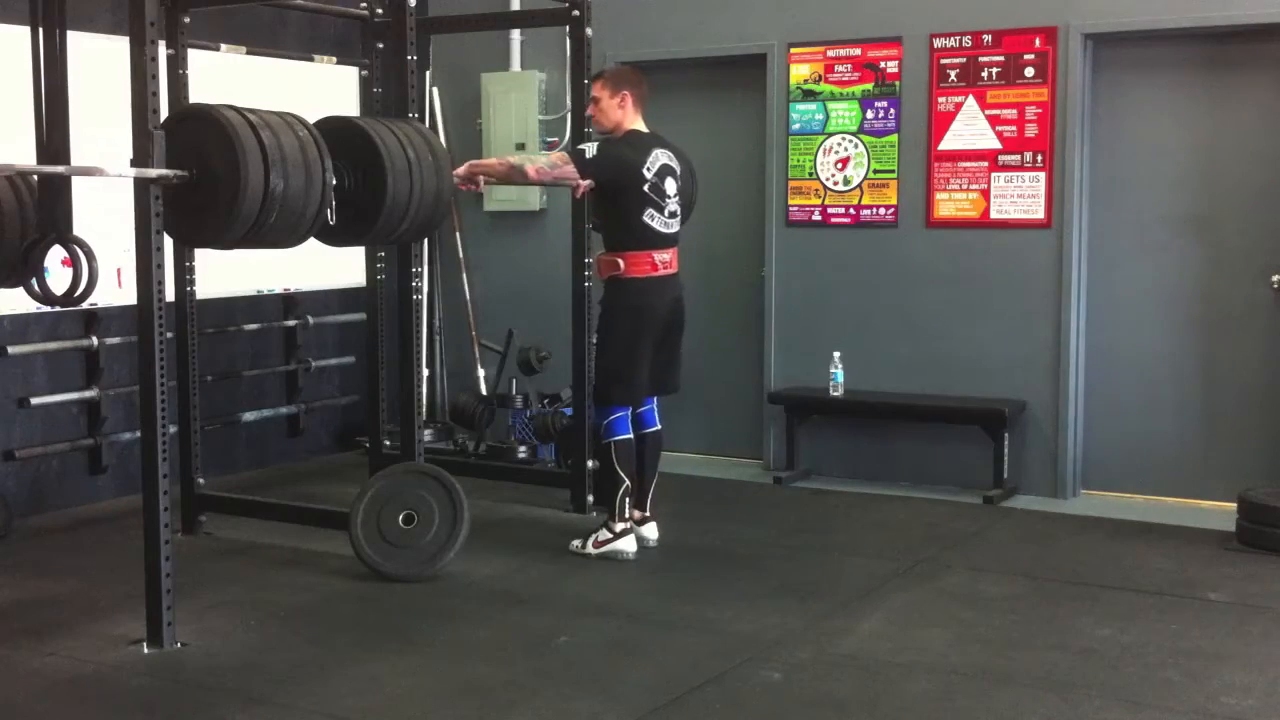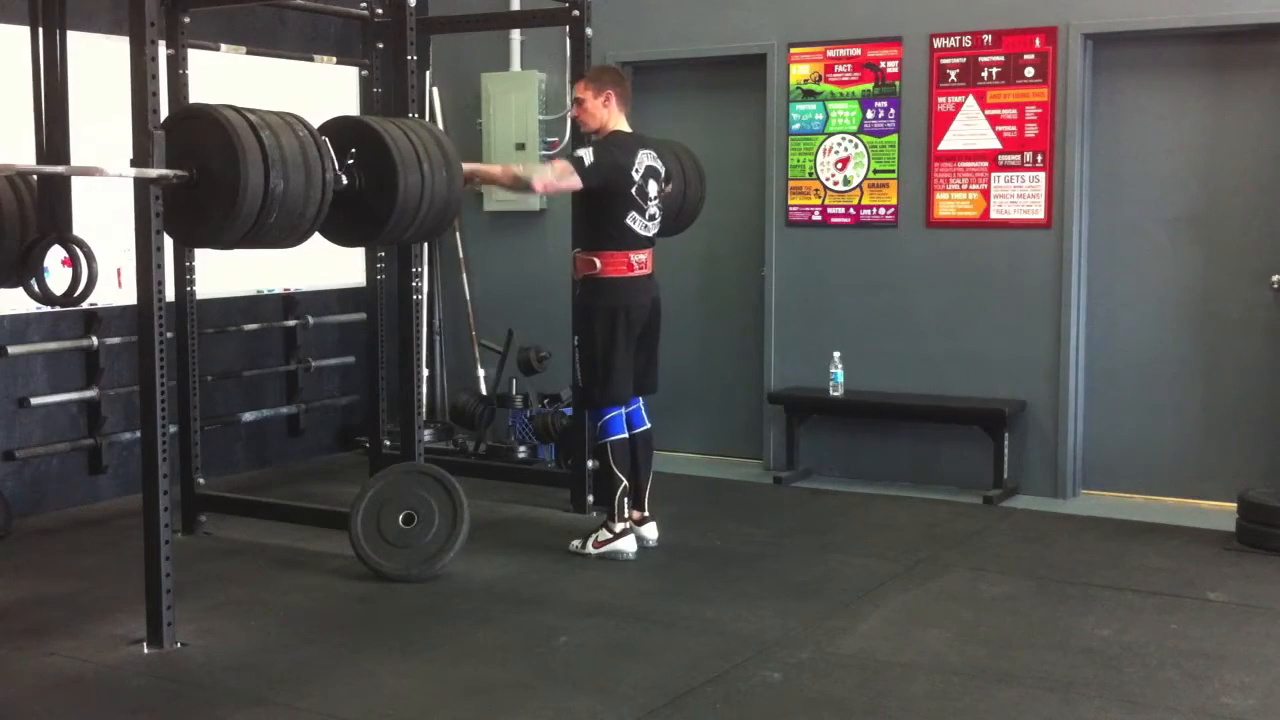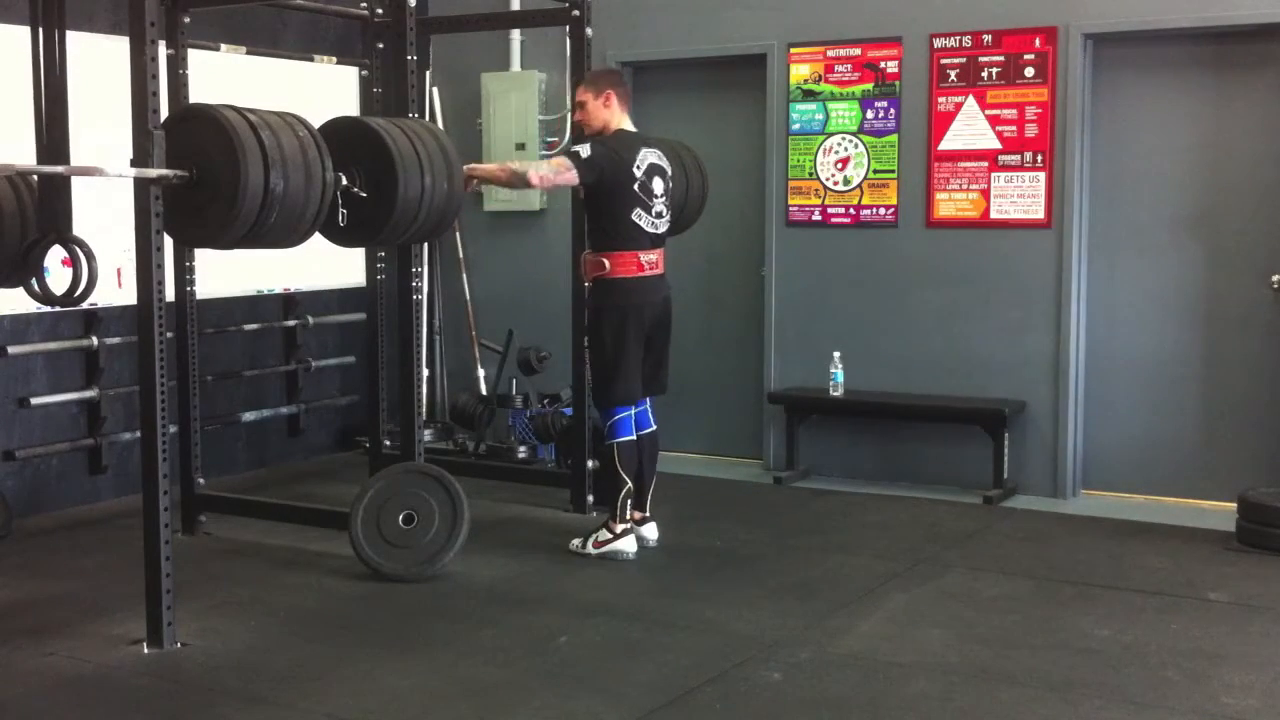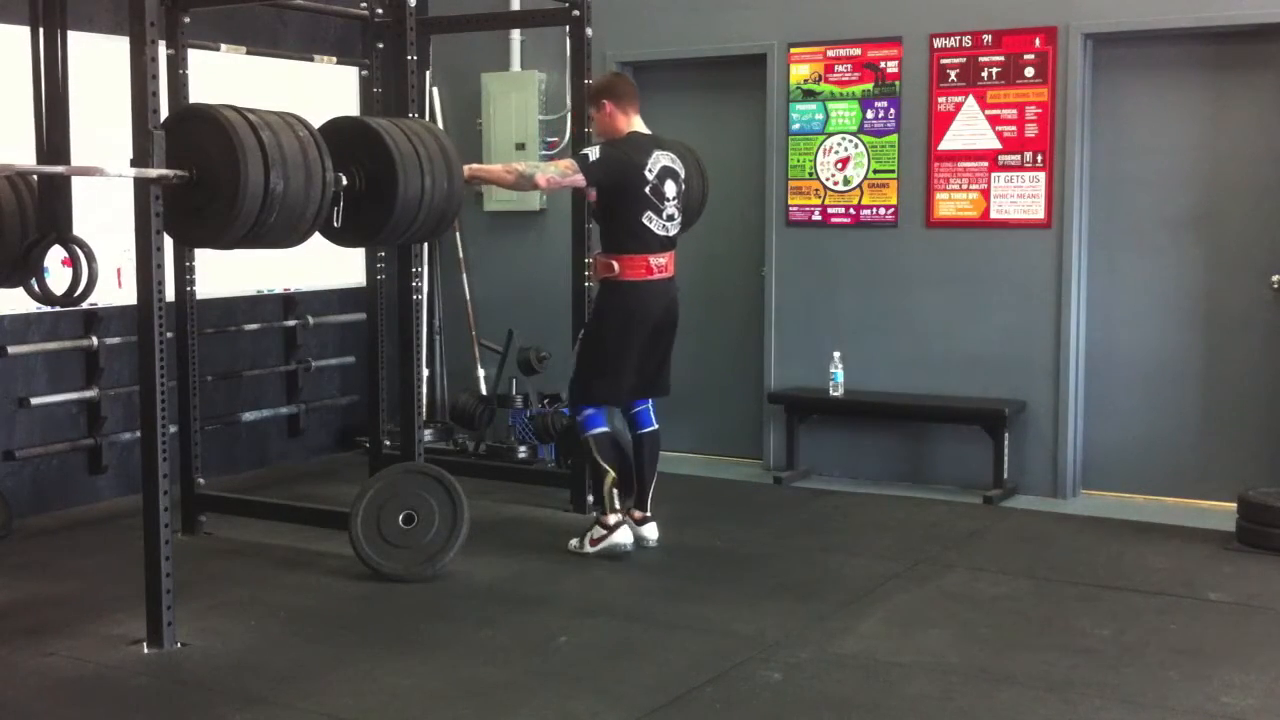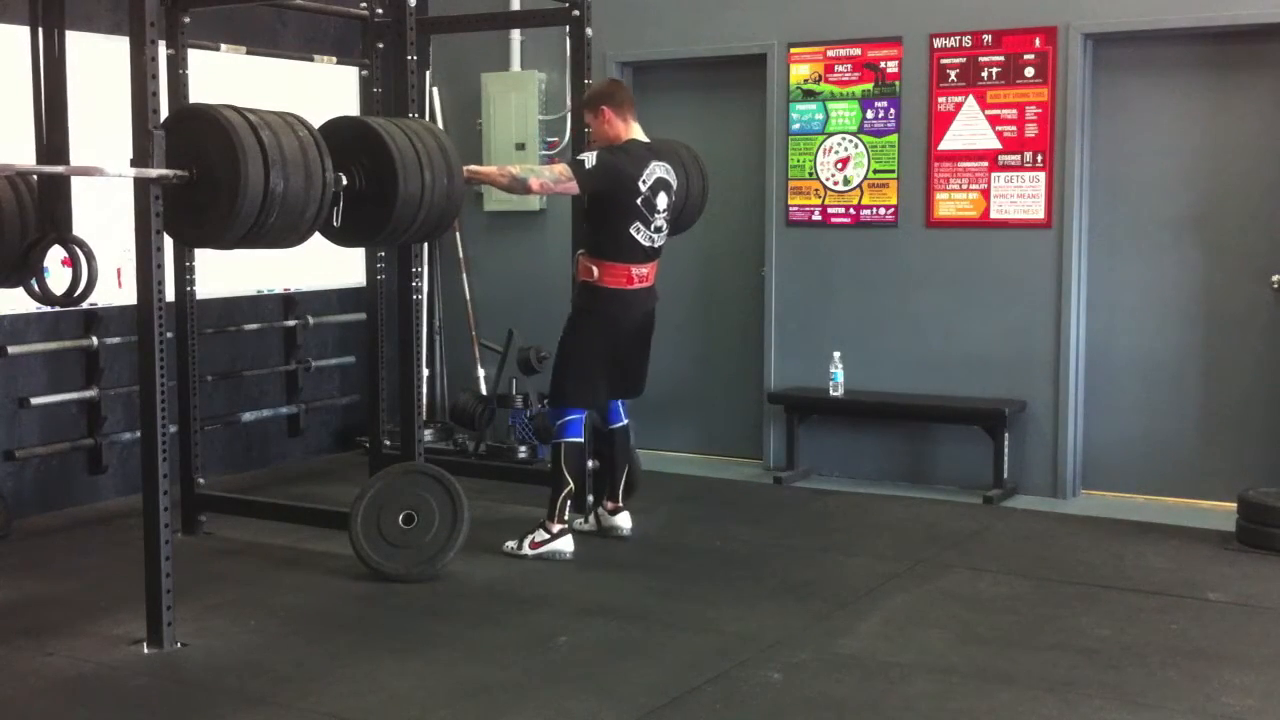
dt=1s
person 1, frame 1
left shoulder: (616, 153)
right shoulder: (664, 151)
left elbow: (534, 167)
left wrist: (473, 168)
right wrist: (595, 186)
left hip: (633, 292)
right hip: (666, 288)
left knee: (615, 406)
right knee: (644, 403)
left ankle: (619, 528)
right ankle: (642, 516)
person 1, frame 2
left shoulder: (607, 153)
right shoulder: (646, 151)
left elbow: (538, 180)
left wrist: (469, 170)
left hip: (609, 292)
right hip: (641, 288)
left knee: (606, 407)
right knee: (631, 403)
left ankle: (619, 527)
right ankle: (640, 516)
person 1, frame 3
left shoulder: (605, 151)
right shoulder: (653, 154)
left elbow: (535, 175)
left wrist: (470, 171)
left hip: (620, 293)
right hip: (653, 289)
left knee: (617, 408)
right knee: (639, 405)
left ankle: (619, 529)
right ankle: (641, 517)
person 1, frame 4
left shoulder: (615, 156)
right shoulder: (668, 155)
left elbow: (541, 176)
left wrist: (470, 171)
left hip: (627, 294)
right hip: (662, 291)
left knee: (587, 404)
right knee: (639, 402)
left ankle: (612, 521)
right ankle: (641, 516)
person 1, frame 5
left shoulder: (612, 163)
right shoulder: (660, 164)
left elbow: (536, 180)
left wrist: (469, 171)
left hip: (604, 300)
right hip: (640, 298)
left knee: (569, 407)
right knee: (610, 401)
left ankle: (555, 529)
right ankle: (613, 508)
